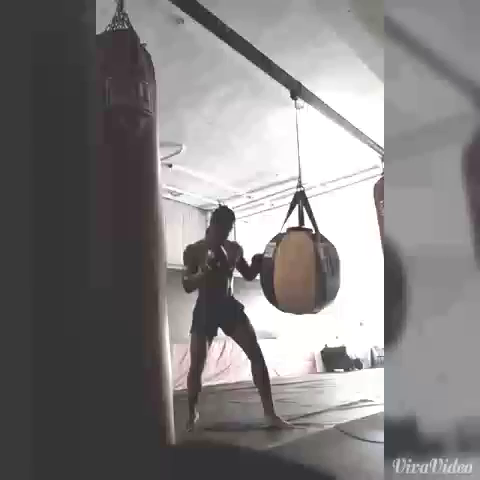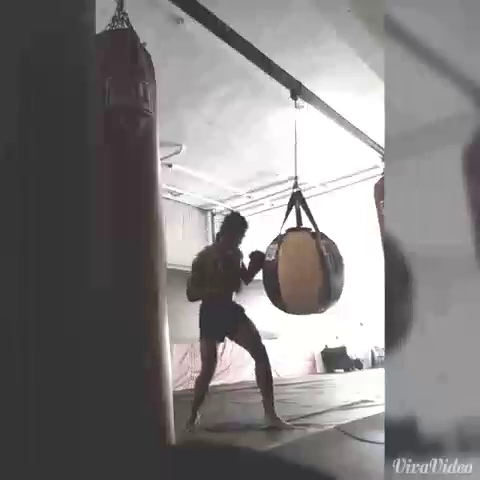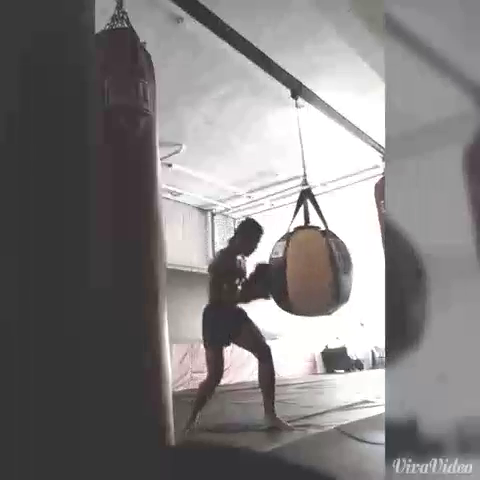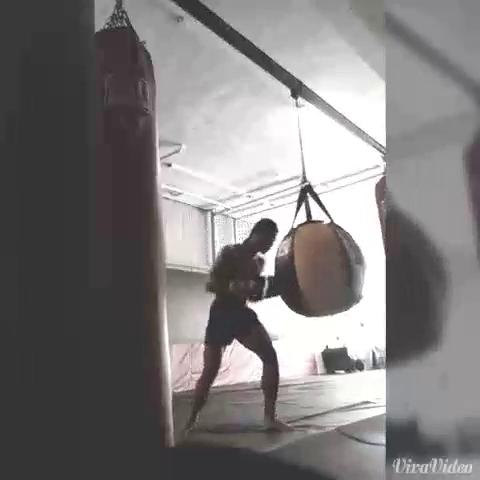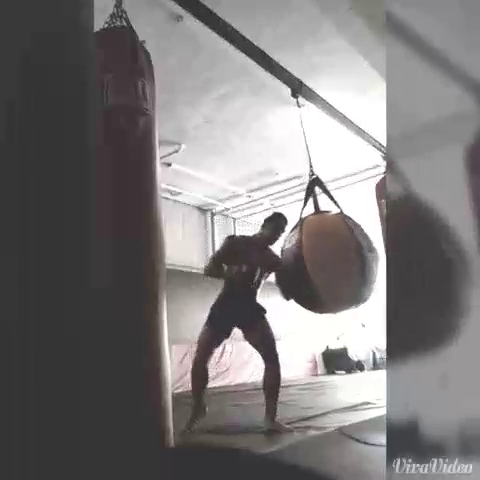
dt=0.2s
person 1, frame 1
left shoulder: (235, 248)
right shoulder: (194, 250)
left elbow: (248, 275)
right elbow: (187, 286)
left wrist: (258, 266)
right wrist: (204, 271)
left hip: (229, 305)
right hip: (205, 308)
left knee: (256, 353)
right knee: (197, 365)
left ankle: (270, 414)
right ankle: (192, 414)
person 1, frame 2
left shoulder: (235, 254)
right shoulder: (204, 258)
left elbow: (243, 279)
right elbow: (191, 295)
left wrist: (253, 268)
right wrist: (219, 289)
left hip: (231, 310)
right hip: (211, 313)
left knee: (260, 352)
right knee: (208, 370)
left ankle: (270, 415)
right ankle: (193, 416)
person 1, frame 3
left shoulder: (239, 259)
right shoulder: (222, 260)
right elbow: (219, 297)
left wrist: (253, 284)
right wrist: (253, 293)
left hip: (234, 315)
right hip: (215, 317)
left knee: (265, 353)
right knee: (215, 376)
left ankle: (270, 415)
right ankle: (193, 417)
person 1, frame 4
left shoulder: (258, 261)
right shoulder: (230, 253)
right elbow: (211, 285)
left wrist: (266, 289)
right wrist: (237, 288)
left hip: (243, 313)
right hip: (221, 314)
left knee: (270, 356)
right knee: (210, 373)
left ankle: (270, 417)
right ankle: (193, 417)
person 1, frame 5
left shoulder: (274, 260)
right shoulder: (235, 242)
right elbow: (208, 269)
right wrist: (231, 272)
left hip: (250, 308)
right hip: (225, 305)
left knee: (272, 358)
right knee: (200, 359)
left ankle: (270, 419)
right ankle: (198, 409)
